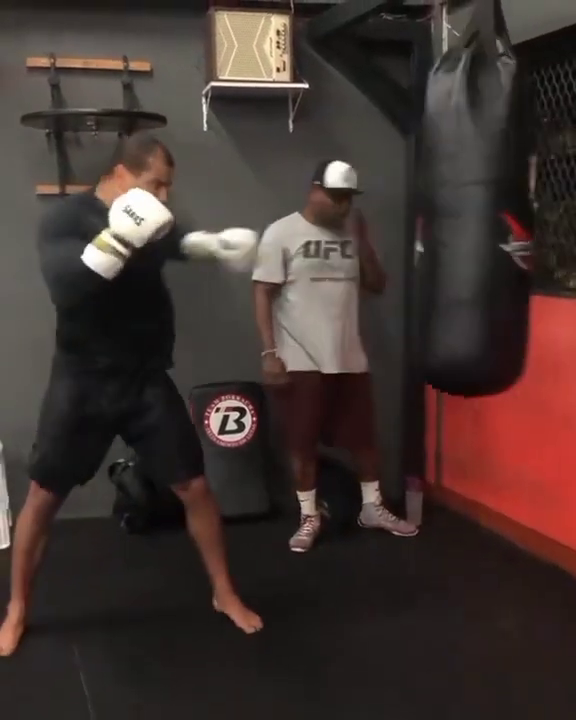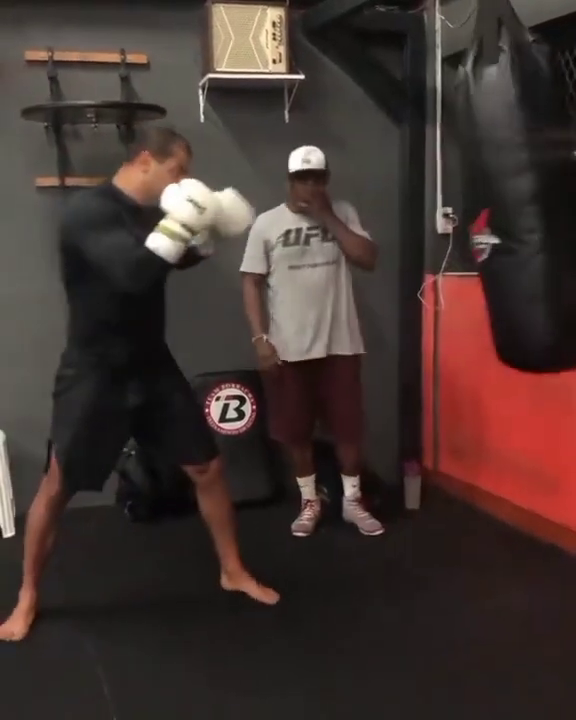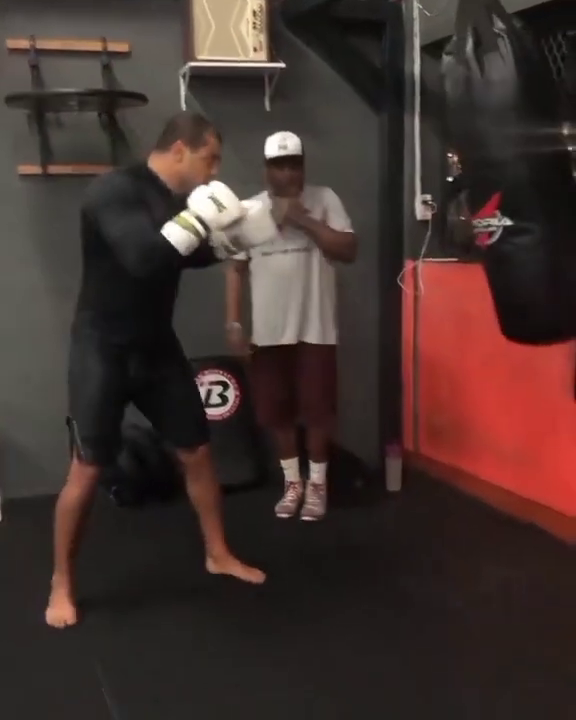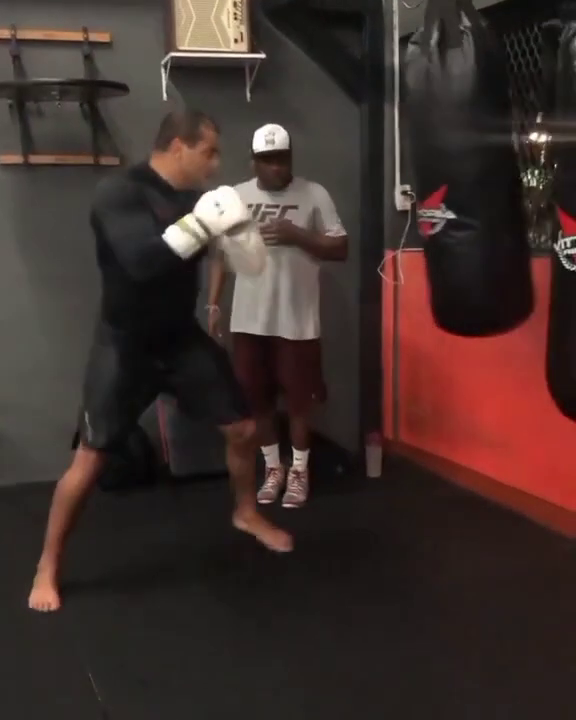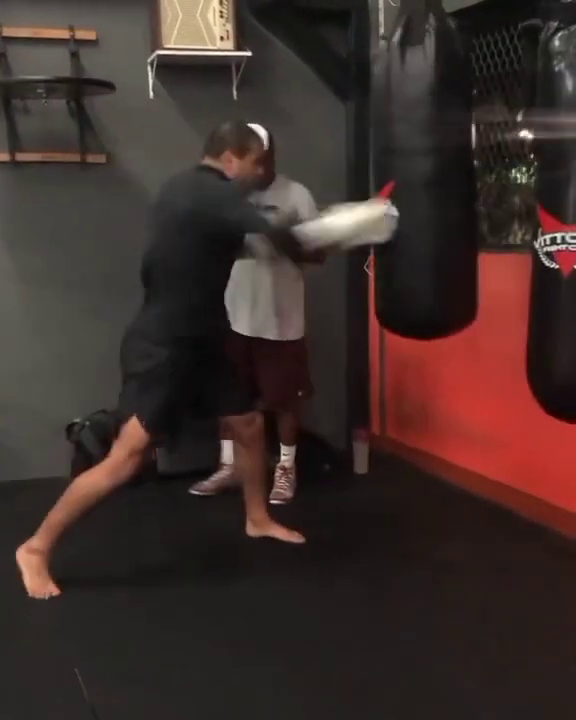
dt=0.3s
person 1, frame 1
left shoulder: (145, 217)
right shoulder: (64, 220)
left elbow: (171, 241)
right elbow: (70, 292)
left wrist: (210, 243)
right wrist: (119, 235)
left hip: (145, 381)
right hip: (80, 382)
left knee: (195, 489)
right knee: (43, 498)
left ankle: (225, 595)
person 1, frame 2
left shoulder: (147, 209)
right shoulder: (88, 212)
left elbow: (175, 257)
right elbow: (134, 274)
right wrist: (177, 221)
left hip: (152, 365)
right hip: (95, 373)
left knee: (208, 470)
right knee: (57, 487)
left ankle: (233, 571)
person 1, frame 3
left shoulder: (176, 196)
right shoulder: (114, 191)
left elbow: (193, 254)
right elbow: (143, 258)
left wrist: (229, 231)
right wrist: (198, 217)
left hip: (156, 344)
right hip: (104, 348)
left knee: (197, 455)
right knee: (87, 472)
left ankle: (219, 555)
right ankle: (62, 583)
person 1, frame 4
left shoulder: (190, 192)
right shoulder: (119, 193)
right elbow: (113, 259)
left wrist: (232, 237)
right wrist: (202, 225)
left hip: (182, 335)
right hip: (124, 341)
left knee: (243, 431)
right knee: (91, 460)
left ankle: (248, 516)
right ankle: (48, 566)
person 1, frame 5
left shoulder: (202, 192)
right shoulder: (212, 193)
right elbow: (274, 232)
left hip: (193, 340)
right hip: (162, 345)
left knee: (250, 424)
right knee: (125, 460)
left ankle: (258, 519)
right ankle: (36, 549)
person 2, frame 1
left shoulder: (352, 233)
right shoulder: (281, 233)
left elbow: (376, 285)
right elbow: (263, 295)
left wrist: (364, 243)
right wrist: (270, 352)
left hip: (349, 358)
right hip: (300, 360)
left knee: (362, 437)
right knee: (302, 443)
left ankle: (372, 508)
right ankle: (309, 517)
person 2, frame 2
left shoulder: (343, 213)
right shoulder: (266, 223)
left elbow: (369, 259)
right elbow: (252, 283)
left wrist: (328, 219)
right wrist: (260, 337)
left hip: (340, 343)
right hip: (289, 347)
left knee: (348, 425)
right knee: (295, 430)
left ankle: (353, 500)
right ankle: (309, 501)
person 2, frame 3
left shoulder: (324, 200)
left elbow: (349, 251)
right elbow: (236, 268)
left wrist: (305, 220)
right wrist: (233, 322)
left hip: (315, 329)
right hip: (268, 332)
left knee: (318, 409)
right knee: (278, 412)
left ankle: (317, 484)
right ankle: (292, 483)
person 2, frame 4
left shoulder: (314, 195)
right shoulder: (237, 197)
left elbow: (339, 249)
right elbow: (222, 252)
left wrist: (297, 235)
right wrist: (212, 304)
left hip: (295, 321)
right hip: (247, 320)
left knee: (299, 399)
right knee: (255, 400)
left ankle: (299, 471)
right ankle: (274, 468)
person 2, frame 5
left shoulder: (295, 195)
left elbow: (318, 251)
left hip: (279, 318)
right hip: (231, 316)
left knee: (286, 396)
left ankle: (285, 468)
right ankle: (228, 467)
